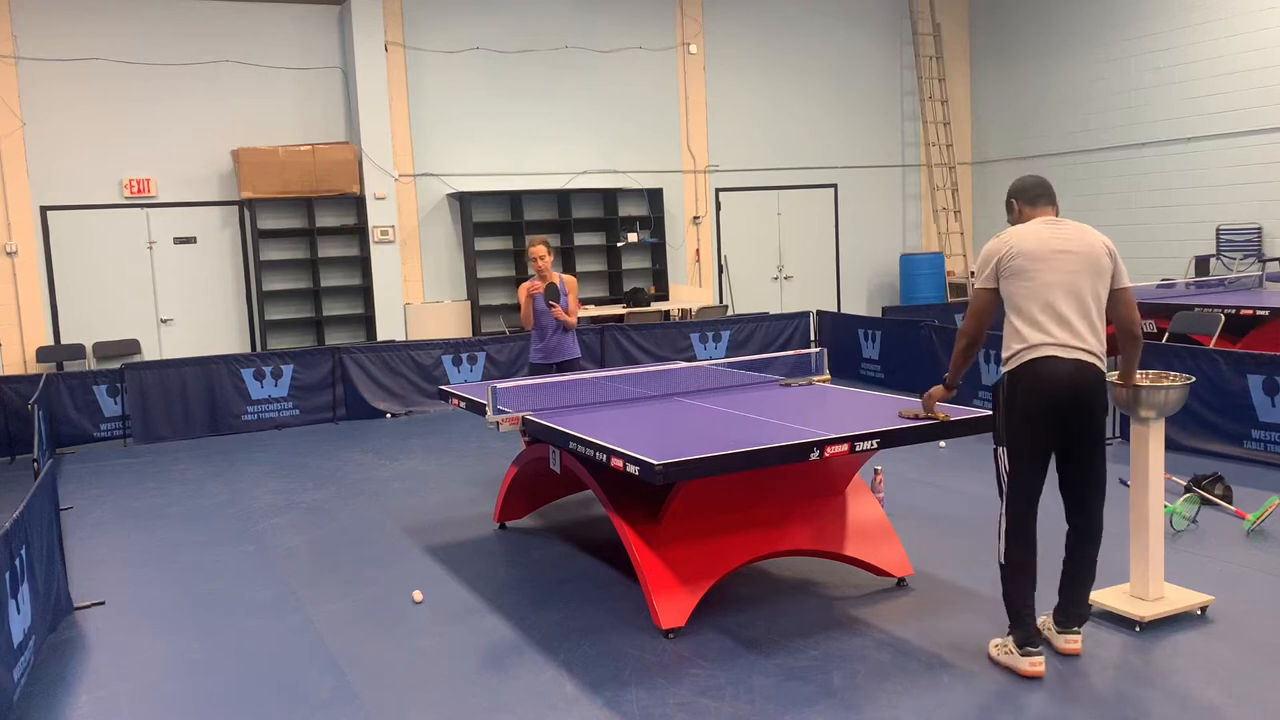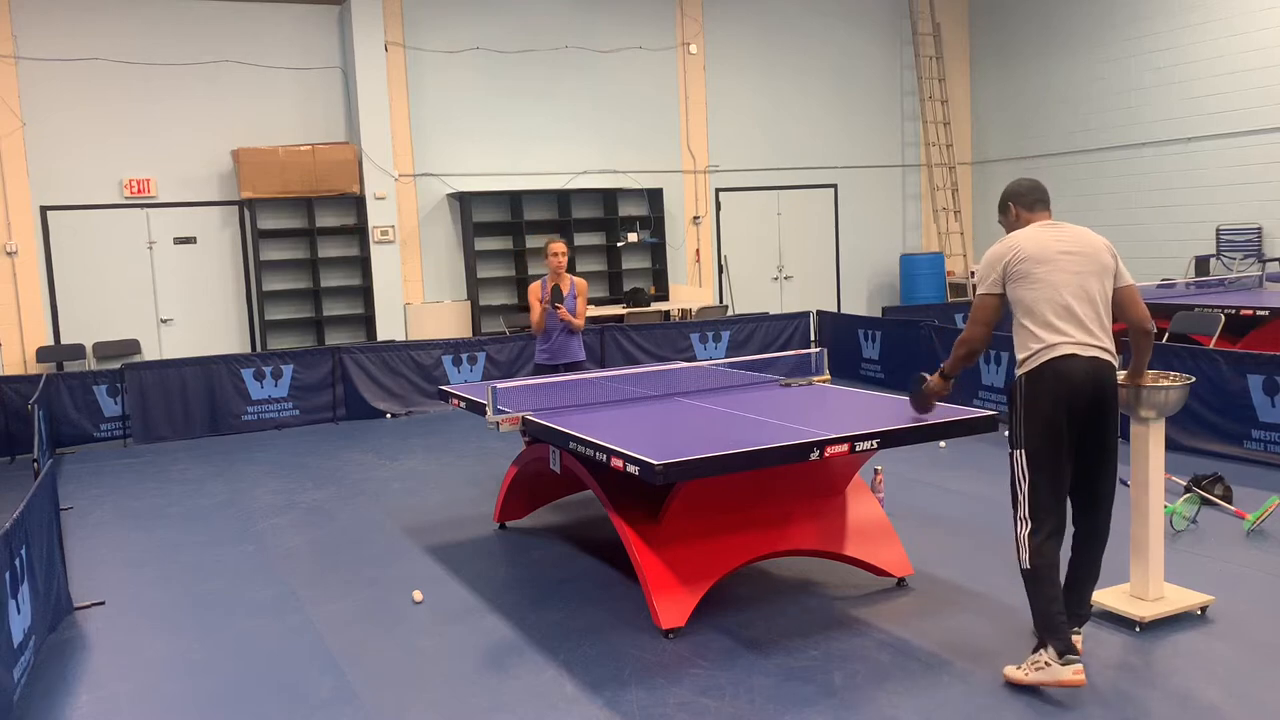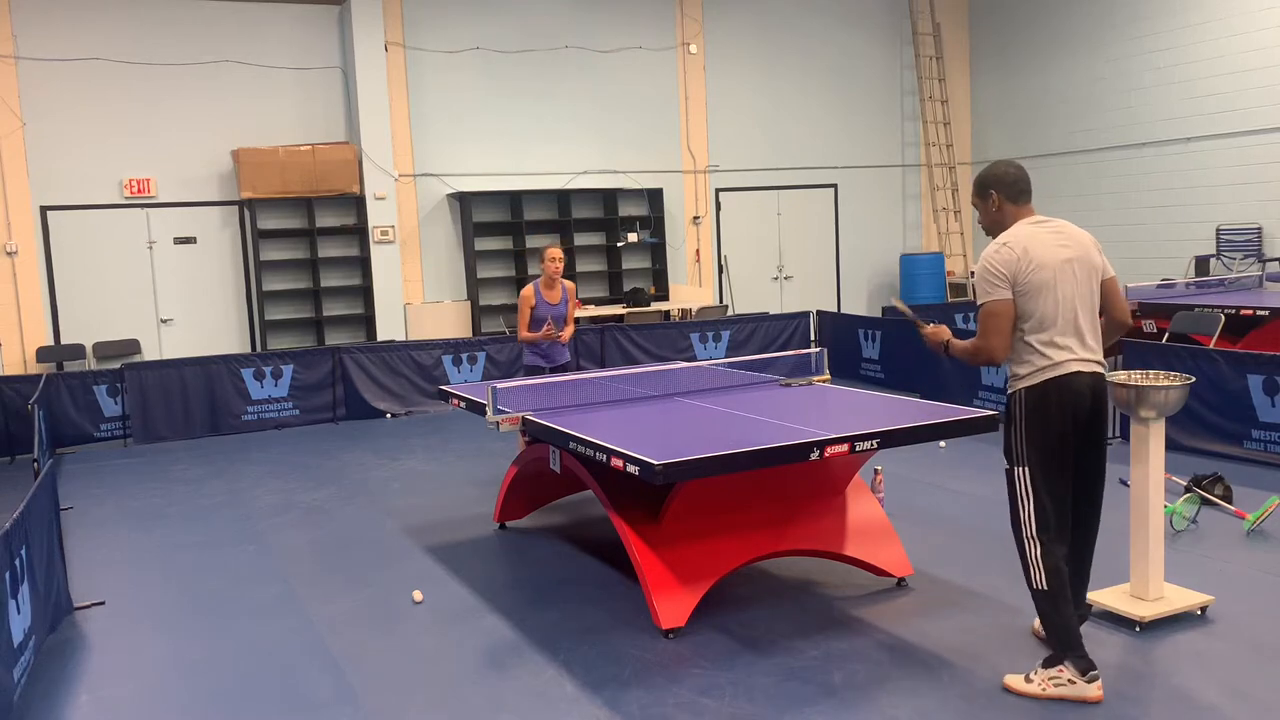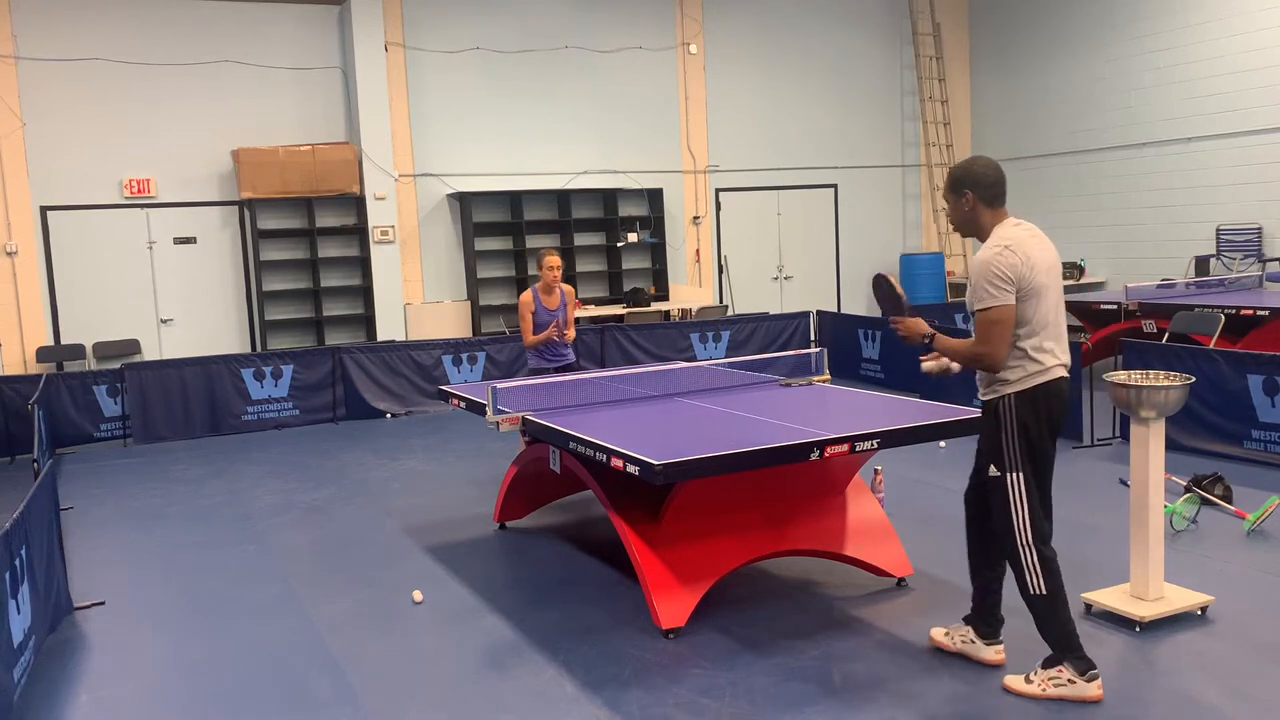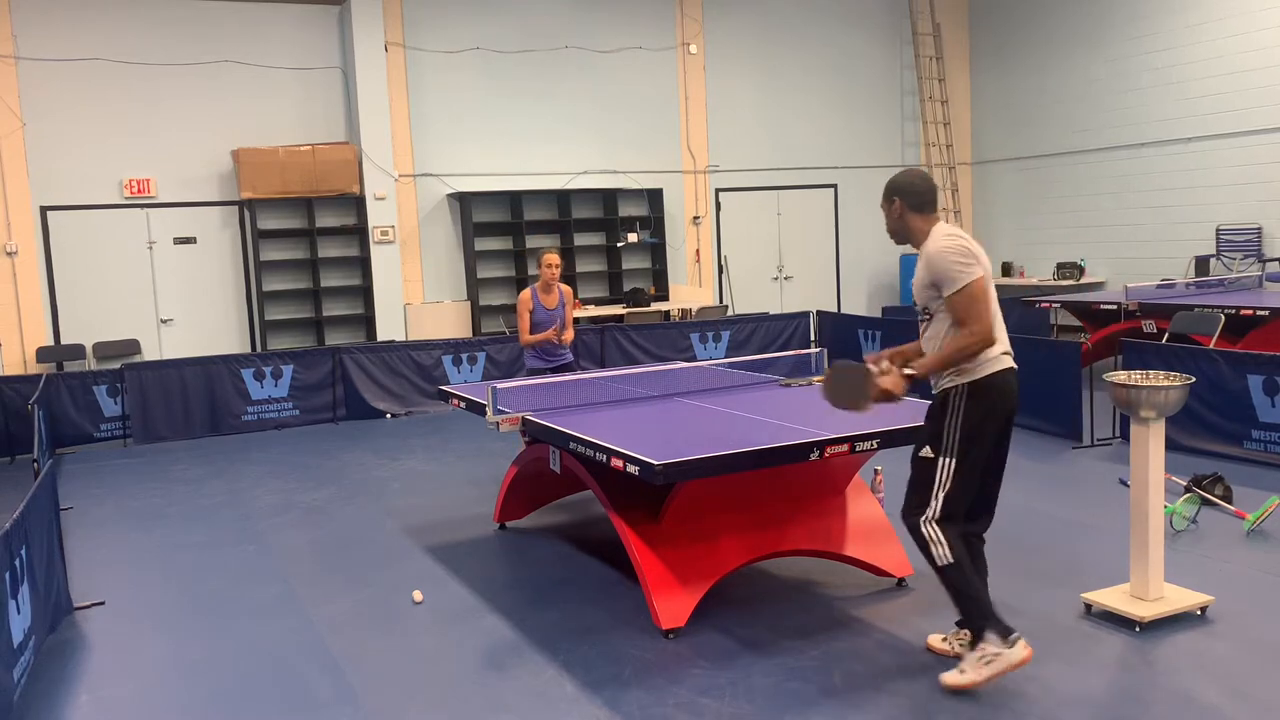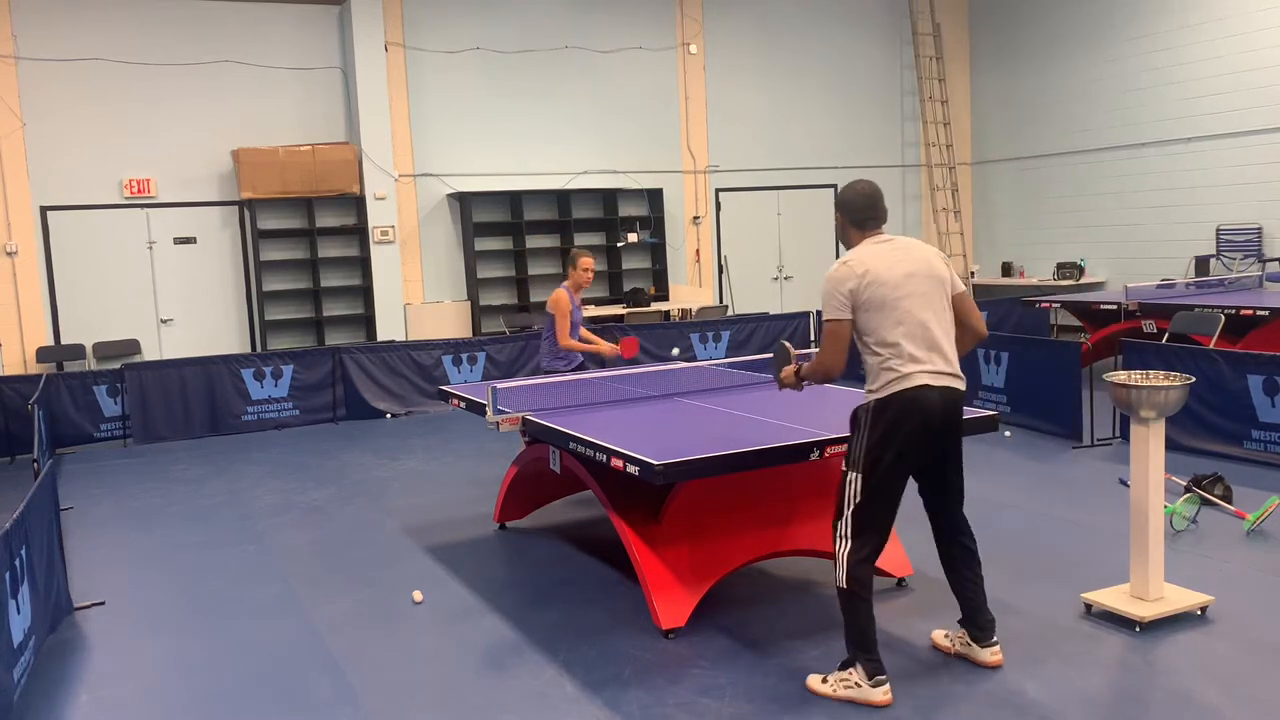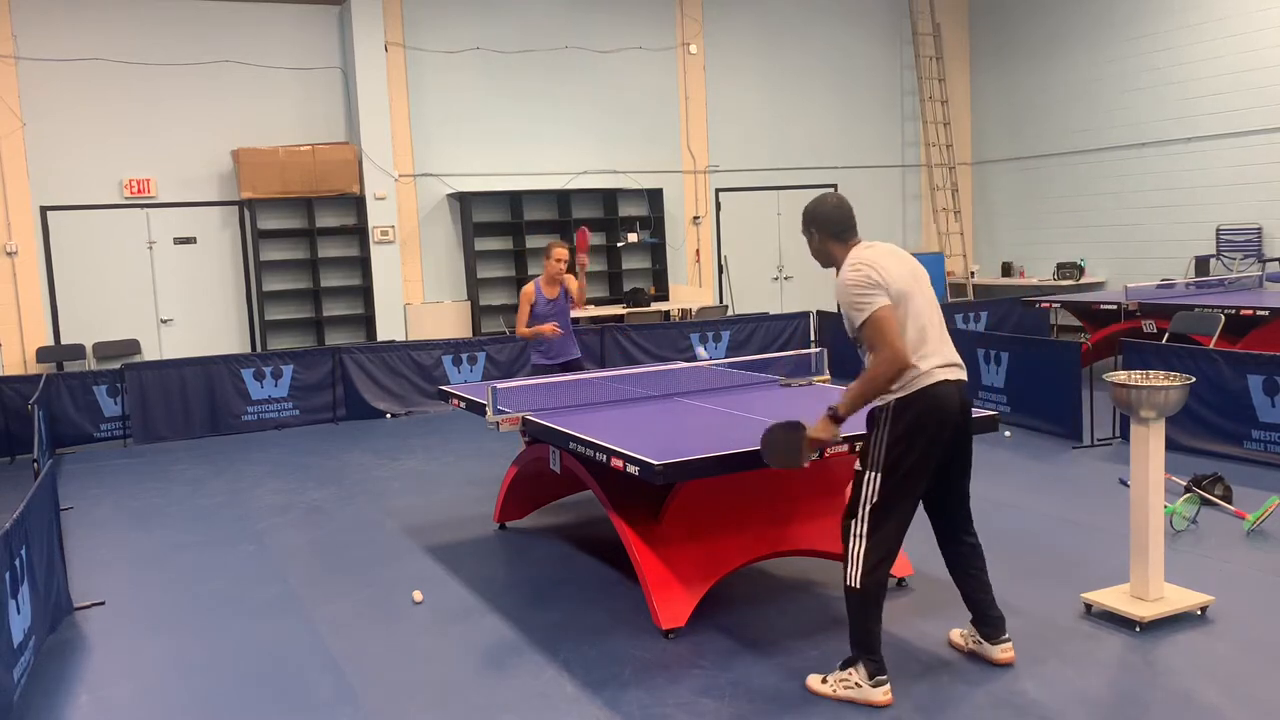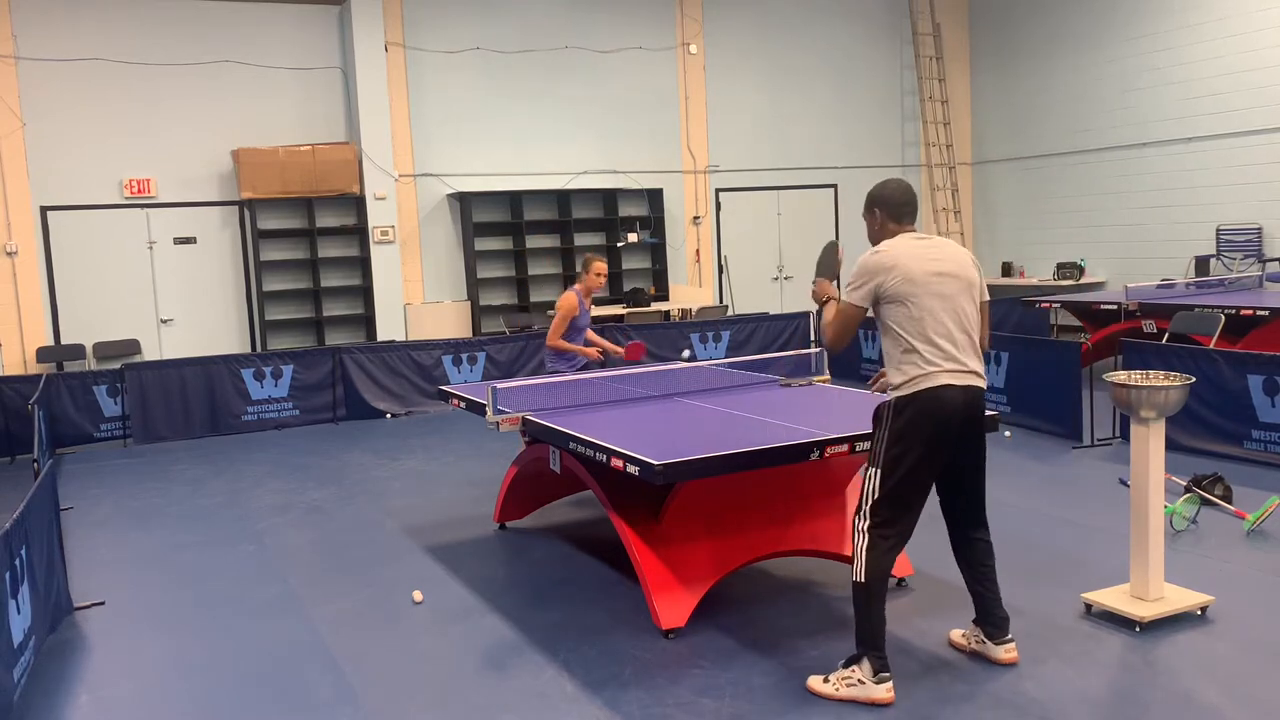
dt=0.5s
person 1, frame 1
left shoulder: (1003, 245)
right shoulder: (1100, 243)
left elbow: (972, 333)
right elbow: (1132, 330)
left wrist: (948, 384)
right wrist: (1127, 373)
left hip: (1030, 378)
right hip: (1087, 378)
left knee: (1018, 513)
right knee: (1085, 510)
left ankle: (1025, 643)
right ankle: (1069, 623)
person 1, frame 2
left shoulder: (1006, 251)
right shoulder: (1099, 244)
left elbow: (975, 339)
right elbow: (1143, 325)
left wrist: (943, 377)
right wrist: (1137, 373)
left hip: (1046, 379)
right hip: (1100, 376)
left knee: (1039, 518)
right knee: (1093, 511)
left ankle: (1058, 651)
right ankle: (1071, 622)
person 1, frame 3
left shoulder: (999, 256)
right shoulder: (1081, 238)
left elbow: (991, 352)
right elbow: (1120, 320)
left wrist: (946, 343)
left hip: (1041, 396)
right hip: (1091, 385)
left knee: (1039, 528)
right knee: (1080, 516)
left ankle: (1074, 667)
right ankle: (1067, 618)
person 1, frame 4
left shoulder: (993, 258)
right shoulder: (1032, 237)
left elbow: (991, 357)
left wrist: (930, 338)
right wrist: (955, 350)
left hip: (1019, 401)
right hip: (1046, 388)
left knee: (1024, 534)
right knee: (984, 507)
left ankle: (1074, 667)
right ankle: (982, 629)
person 1, frame 5
left shoulder: (943, 250)
right shoulder: (944, 246)
left elbow: (980, 334)
left wrist: (908, 374)
right wrist: (896, 359)
left hip: (975, 393)
right hip: (989, 389)
left knee: (927, 516)
right knee: (962, 516)
left ankle: (994, 638)
right ankle: (977, 629)
person 1, frame 6
left shoulder: (845, 271)
right shoulder: (930, 255)
left elbow: (832, 366)
right elbow: (976, 330)
left wrist: (798, 373)
left hip: (894, 406)
right hip: (948, 397)
left knee: (855, 537)
right knee: (950, 520)
left ankle: (867, 673)
right ankle: (980, 635)
person 1, frame 7
left shoulder: (855, 277)
right shoulder: (891, 256)
left elbow: (897, 357)
left wrist: (836, 414)
left hip: (914, 404)
right hip: (953, 392)
left knee: (866, 533)
right knee: (954, 522)
left ankle: (868, 673)
right ankle: (992, 633)
person 1, frame 8
left shoulder: (877, 262)
right shoulder: (961, 255)
left elbow: (835, 338)
right elbow: (979, 341)
left wrist: (827, 300)
left hip: (917, 405)
right hip: (970, 395)
left knee: (875, 530)
right knee: (968, 521)
left ankle: (871, 671)
right ankle: (995, 634)
